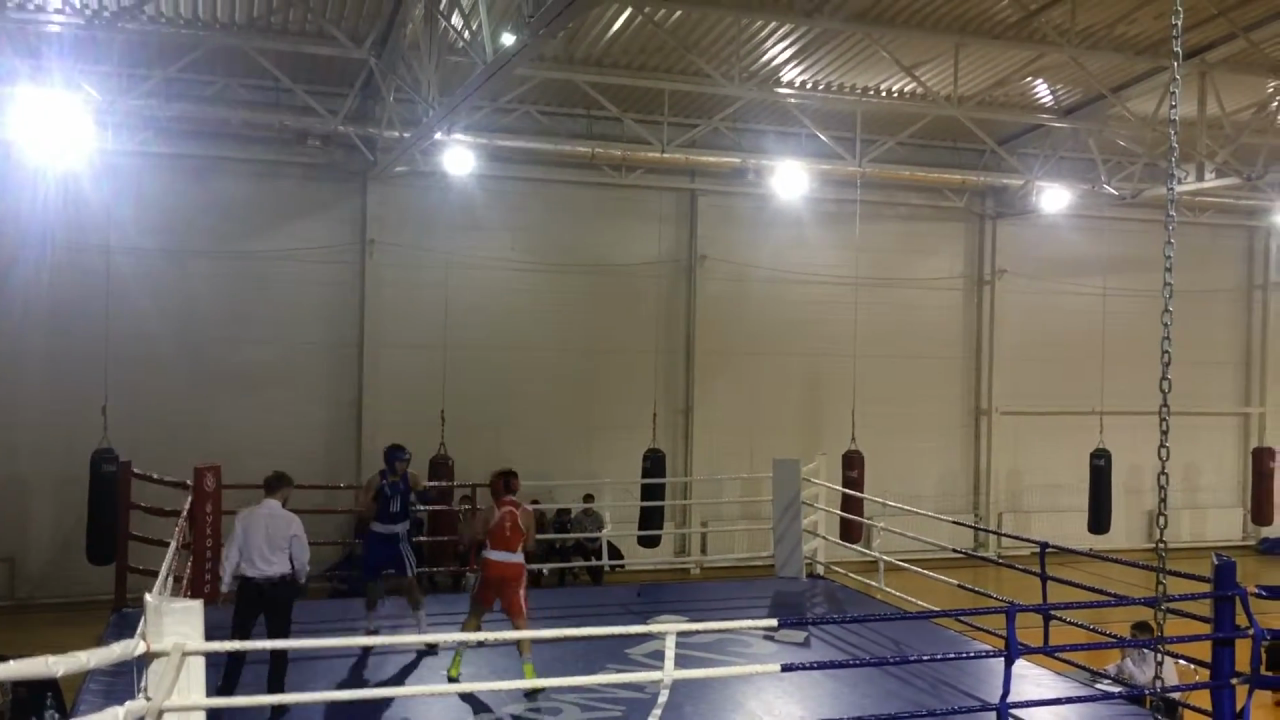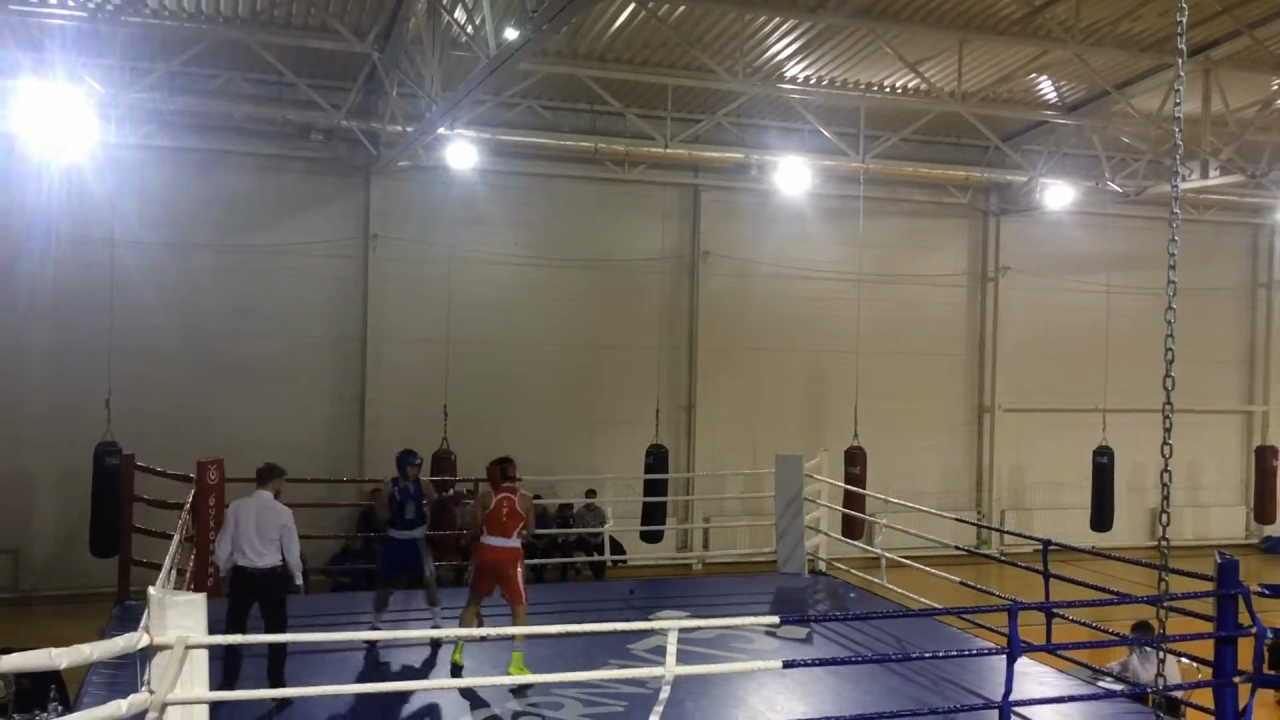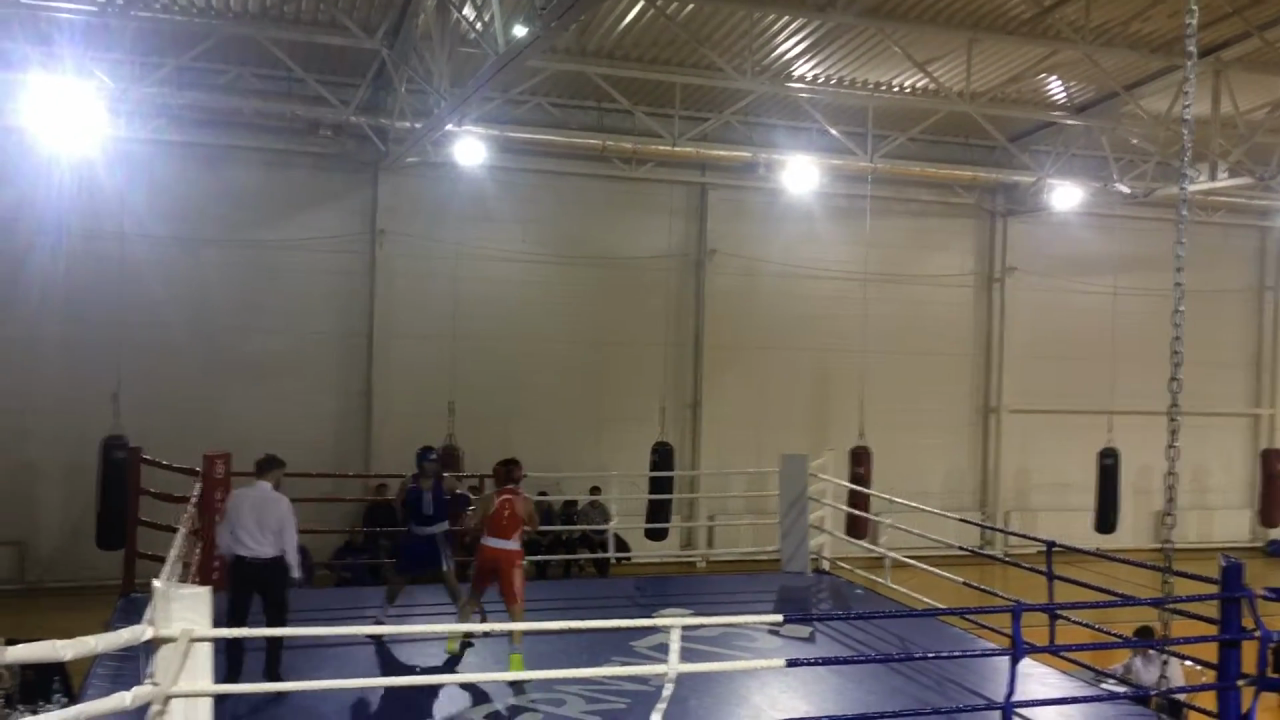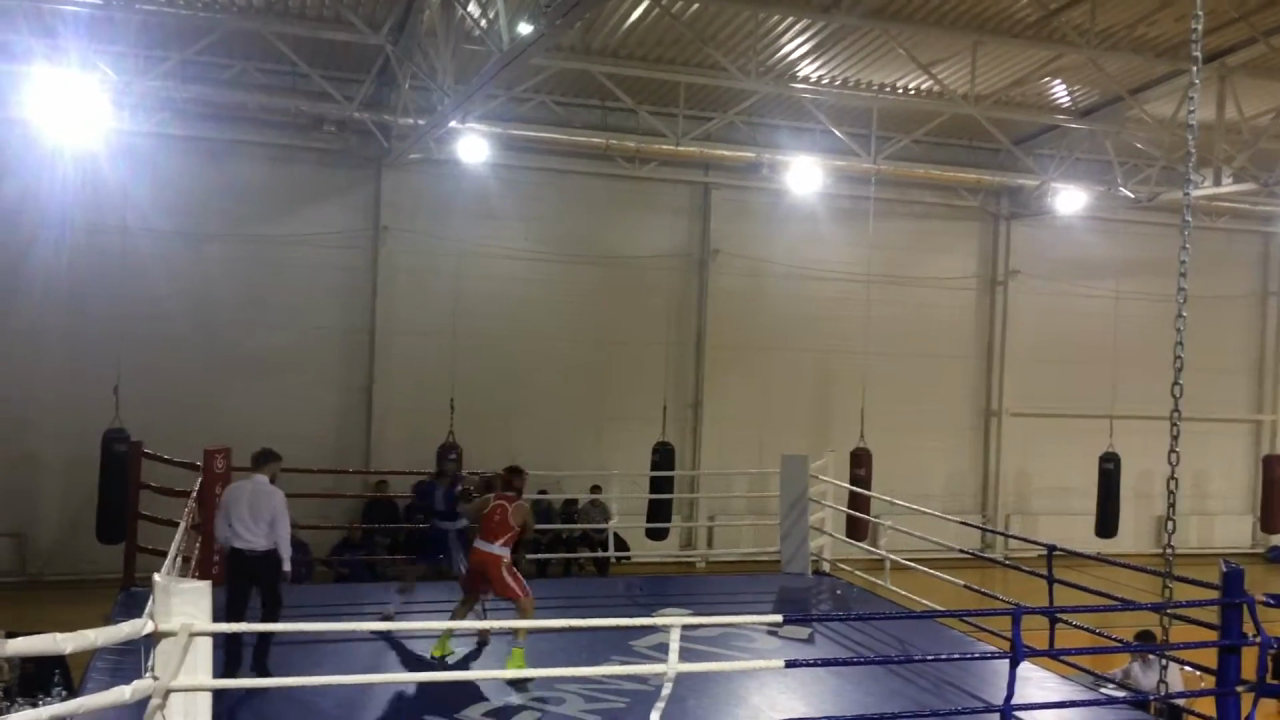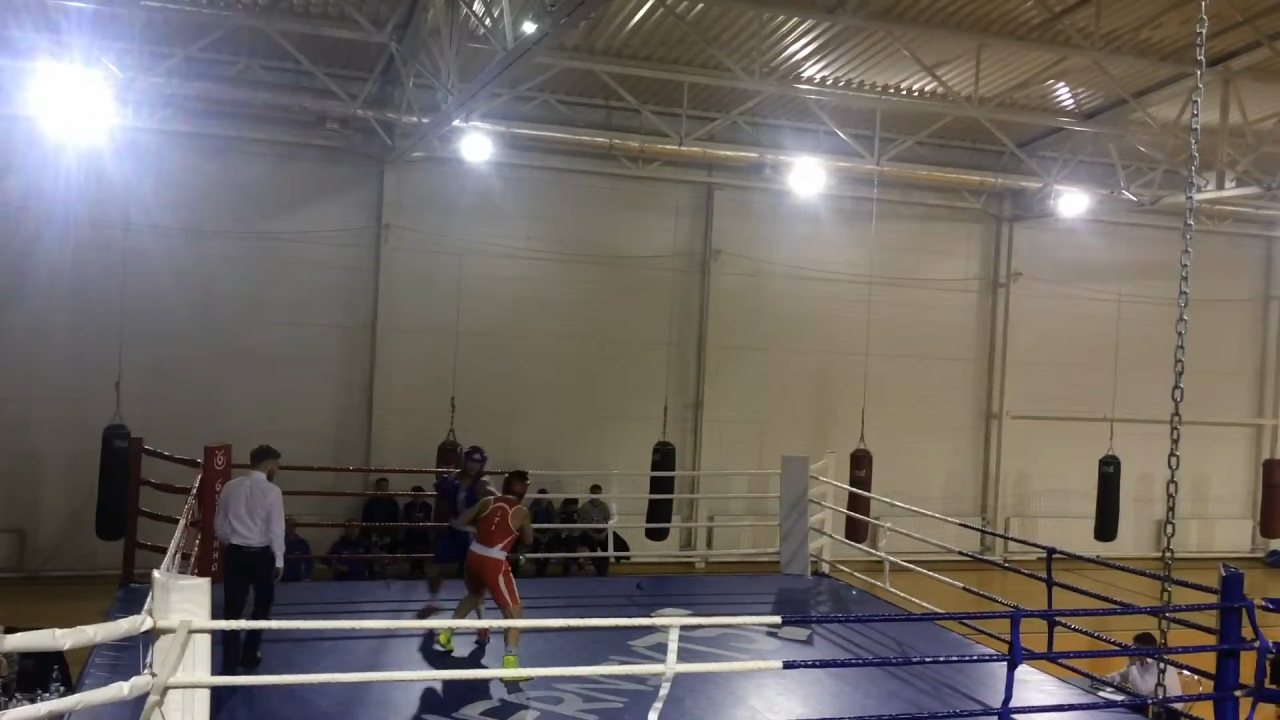
dt=0.1s
person 1, frame 1
left shoulder: (244, 516)
right shoulder: (291, 521)
left elbow: (230, 555)
right elbow: (302, 559)
left wrist: (225, 585)
right wrist: (300, 579)
left hip: (249, 585)
right hip: (280, 586)
left knee: (238, 639)
left ankle: (226, 690)
person 1, frame 2
left shoulder: (236, 508)
right shoulder: (282, 512)
left elbow: (223, 545)
right elbow: (291, 550)
left wrist: (224, 570)
right wrist: (297, 576)
left hip: (242, 575)
right hip: (272, 577)
left knee: (235, 630)
right knee: (276, 634)
left ankle: (227, 683)
right ankle: (277, 688)
person 1, frame 3
left shoulder: (235, 498)
right shoulder: (280, 502)
left elbow: (222, 536)
right elbow: (289, 540)
left wrist: (233, 556)
right wrist: (294, 570)
left hip: (241, 565)
right hip: (271, 566)
left knee: (236, 620)
right knee: (276, 619)
left ankle: (232, 674)
right ankle: (272, 672)
person 1, frame 4
left shoulder: (232, 491)
right shoulder: (275, 494)
left elbow: (220, 529)
right elbow: (282, 532)
right wrist: (286, 563)
left hip: (238, 557)
right hip: (266, 558)
left knee: (235, 614)
right knee: (271, 609)
left ankle: (231, 668)
right ankle: (260, 662)
person 1, frame 5
left shoulder: (230, 487)
right shoulder: (271, 491)
left elbow: (220, 526)
right elbow: (276, 529)
right wrist: (279, 560)
left hip: (235, 553)
right hip: (262, 555)
left knee: (233, 609)
right knee: (263, 604)
left ankle: (230, 663)
right ankle: (248, 654)
person 2, frame 1
left shoulder: (489, 511)
right shoulder: (526, 513)
left elbow: (472, 538)
right elbow: (529, 547)
left hip: (490, 567)
right hip: (514, 569)
left knee: (474, 616)
right knee: (520, 622)
left ankle: (455, 666)
right ankle: (529, 674)
person 2, frame 2
left shoulder: (486, 496)
right shoulder: (525, 499)
left elbow: (474, 525)
right elbow: (529, 531)
left hip: (486, 552)
right hip: (510, 555)
left knee: (473, 603)
right knee: (519, 609)
left ankle: (458, 652)
right ankle: (516, 663)
person 2, frame 3
left shoulder: (490, 498)
right shoulder: (526, 502)
left elbow: (472, 522)
right elbow: (533, 529)
left hip: (486, 553)
right hip: (510, 556)
left knee: (474, 597)
right knee: (516, 609)
left ankle: (454, 641)
right ankle: (515, 663)
person 2, frame 4
left shoulder: (488, 500)
right shoulder: (522, 508)
right elbow: (528, 532)
left hip: (477, 556)
right hip: (497, 561)
left knee: (469, 601)
right knee: (527, 606)
left ankle: (441, 645)
right ankle: (516, 659)
person 2, frame 5
left shoulder: (487, 502)
right shoulder: (521, 512)
left elbow: (459, 523)
right elbow: (528, 540)
left hip: (474, 557)
right hip: (494, 564)
left knee: (475, 593)
right knee: (514, 614)
left ankle: (446, 633)
right ankle: (510, 666)
person 3, frame 1
left shoulder: (411, 479)
right shoulder: (375, 481)
right elbow: (364, 511)
right wrist: (384, 498)
left hip: (400, 537)
right hip: (378, 537)
left knee: (410, 583)
right knee: (372, 585)
left ankle: (422, 631)
right ankle: (371, 627)
person 3, frame 2
left shoulder: (423, 485)
right shoulder: (390, 487)
right wrist: (397, 507)
left hip: (417, 539)
right hip: (395, 541)
left knee: (429, 580)
right knee: (384, 588)
left ankle: (437, 625)
right ankle: (377, 625)
person 3, frame 3
left shoulder: (445, 483)
right shoulder: (410, 483)
right elbow: (404, 512)
right wrist: (409, 503)
left hip: (438, 536)
right hip: (415, 535)
left knee: (448, 576)
right knee: (398, 579)
right ankle: (381, 617)
person 3, frame 4
left shoulder: (461, 482)
right shoulder: (429, 481)
right elbow: (424, 508)
right wrist: (421, 497)
left hip: (455, 531)
right hip: (437, 529)
left knee: (460, 574)
right knee: (415, 570)
right ankle: (391, 611)
person 3, frame 5
left shoulder: (483, 485)
right shoulder: (453, 480)
right elbow: (443, 512)
right wrist: (443, 494)
right hip: (454, 531)
right knee: (435, 572)
left ankle: (480, 616)
right ankle: (433, 602)
